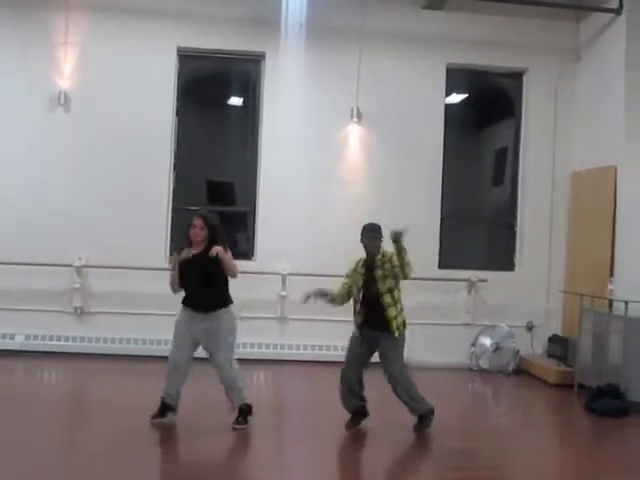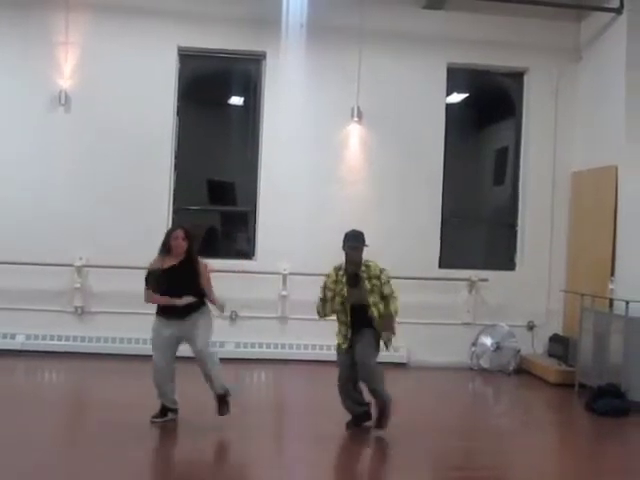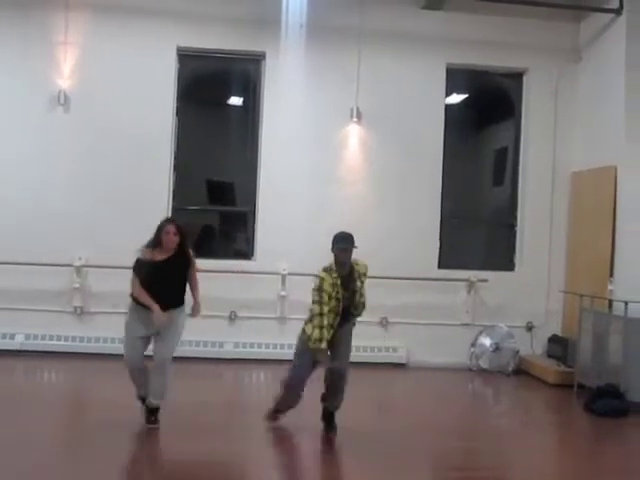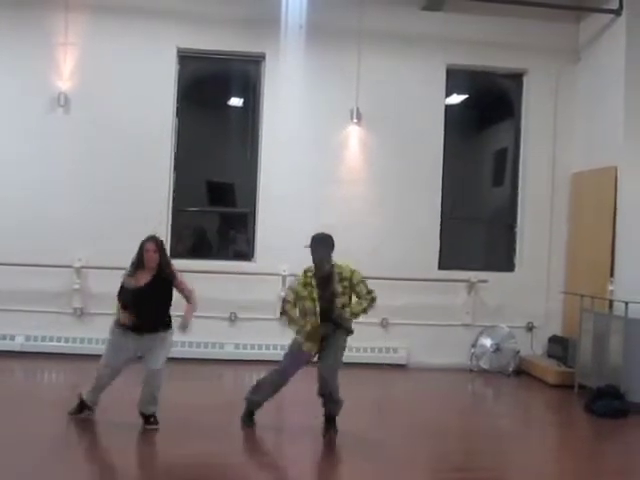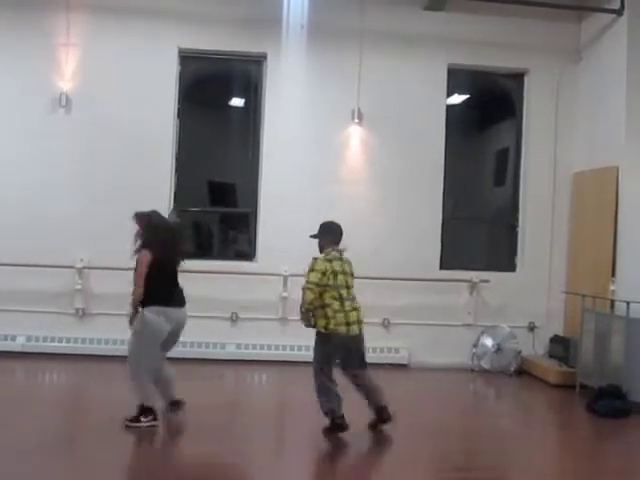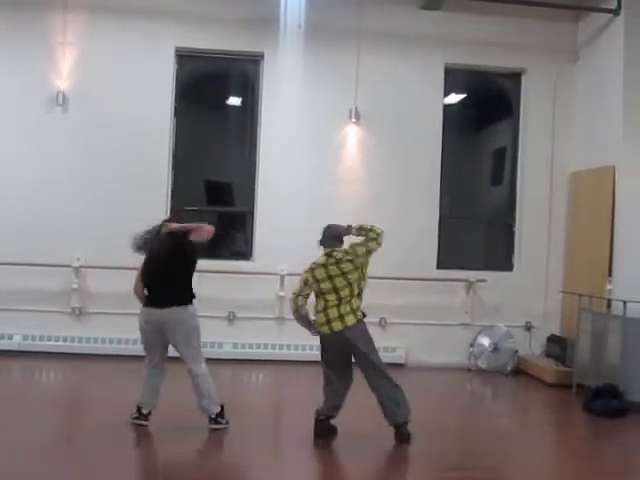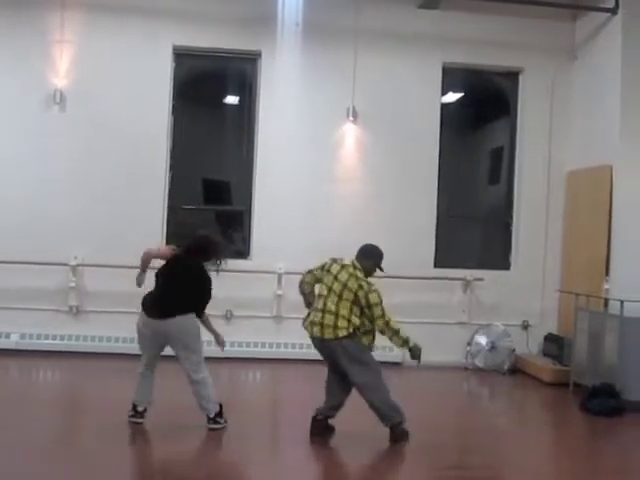
dt=0.3s
person 1, frame 1
left shoulder: (390, 260)
right shoulder: (357, 268)
left elbow: (405, 272)
right elbow: (342, 297)
left wrist: (399, 246)
right wrist: (323, 294)
left hip: (390, 330)
right hip: (365, 329)
left knee: (397, 374)
right knee: (350, 370)
left ankle: (424, 412)
right ankle: (358, 409)
person 1, frame 2
left shoulder: (376, 271)
right shoulder: (334, 276)
left elbow: (390, 297)
right elbow: (323, 310)
left wrist: (389, 319)
right wrist: (344, 301)
left hip: (370, 329)
right hip: (347, 334)
left knee: (365, 361)
right knee: (346, 378)
left ankle: (382, 403)
right ankle: (360, 412)
person 1, frame 3
left shoulder: (360, 269)
right shoulder: (325, 278)
right elbow: (318, 313)
left wrist: (360, 305)
right wrist: (319, 347)
left hip: (343, 325)
right hip: (319, 327)
left knee: (338, 370)
right knee: (300, 370)
left ankle: (329, 411)
right ankle: (284, 403)
person 1, frame 4
left shoulder: (348, 274)
right shoulder: (305, 278)
left elbow: (369, 298)
right elbow: (287, 304)
left wrist: (349, 313)
right wrist: (303, 325)
left hip: (336, 331)
right hip: (311, 333)
left knee: (327, 373)
right knee: (284, 370)
left ankle: (331, 416)
right ankle: (251, 406)
person 1, frame 5
left shoulder: (319, 262)
right shoulder: (344, 261)
left elbow: (310, 293)
left wrist: (306, 316)
left hip: (331, 328)
right hip: (353, 326)
left knee: (322, 372)
right knee: (356, 369)
left ankle: (336, 418)
right ankle: (380, 409)
person 1, frame 6
left shoulder: (313, 269)
right shoulder: (352, 256)
left elbow: (297, 303)
right elbow: (376, 235)
left wrist: (310, 325)
right wrist: (349, 229)
left hip: (327, 331)
right hip: (352, 326)
left knee: (336, 377)
right knee: (377, 374)
left ankle: (324, 420)
right ankle: (400, 424)
person 1, frame 7
left shoulder: (332, 265)
right shoulder: (365, 287)
left elbow: (305, 281)
right elbow: (382, 322)
left wrist: (313, 307)
right wrist: (408, 344)
left hip: (316, 332)
right hip: (340, 335)
left knee: (339, 375)
right knee: (369, 376)
left ankle: (322, 418)
right ankle: (395, 424)
person 2, frame 1
left shoulder: (217, 252)
right shoulder: (185, 255)
left elbow: (234, 273)
right elbow: (176, 288)
left wrist: (222, 255)
right wrist: (174, 267)
left hip: (219, 317)
right hip: (190, 316)
left knee: (224, 364)
right knee: (177, 360)
left ankle: (243, 409)
right ankle: (168, 405)
person 2, frame 2
left shoulder: (197, 265)
right shoulder: (158, 264)
left elbow: (208, 292)
right elbow: (150, 296)
left wrist: (216, 301)
right wrist: (175, 301)
left hip: (196, 317)
right hip: (166, 320)
left knee: (203, 350)
right knee: (161, 365)
left ankle: (220, 393)
right ankle: (168, 407)
person 2, frame 3
left shoulder: (186, 256)
right shoulder: (146, 256)
left elbow: (192, 277)
right elbow: (135, 287)
left wrist: (196, 300)
right wrist: (154, 307)
left hip: (173, 316)
right hip: (143, 312)
left knee: (162, 359)
right knee: (132, 358)
left ankle: (153, 406)
right ankle: (147, 396)
person 2, frame 4
left shoulder: (168, 275)
right shoulder: (130, 279)
left elbow: (189, 294)
right elbow: (120, 311)
left wrist: (189, 313)
right wrist: (122, 318)
left hip: (158, 336)
right hip: (127, 334)
left knee: (154, 370)
right knee: (106, 370)
left ankle: (148, 412)
right ankle: (87, 402)
person 2, frame 5
left shoulder: (147, 253)
right shoulder: (169, 247)
left elbow: (139, 290)
left wrist: (134, 311)
left hip: (156, 313)
right hip: (177, 310)
left knee: (138, 361)
right knee: (153, 359)
left ankle: (148, 412)
right ankle: (171, 400)
person 2, frame 6
left shoulder: (151, 258)
right shoulder: (184, 248)
left elbow: (138, 290)
right elbow: (209, 230)
right wrist: (180, 227)
left hip: (152, 315)
right hip: (181, 314)
left knee: (154, 366)
right knee: (196, 366)
left ankle: (143, 411)
right ankle: (215, 414)
person 2, frame 7
left shoulder: (177, 255)
right shoulder: (203, 278)
left elbow: (148, 253)
right elbow: (199, 313)
left wrist: (140, 275)
right wrist: (215, 333)
left hip: (150, 320)
right hip: (182, 325)
left knee: (147, 366)
right knee: (197, 370)
left ankle: (138, 408)
right ankle: (214, 414)
